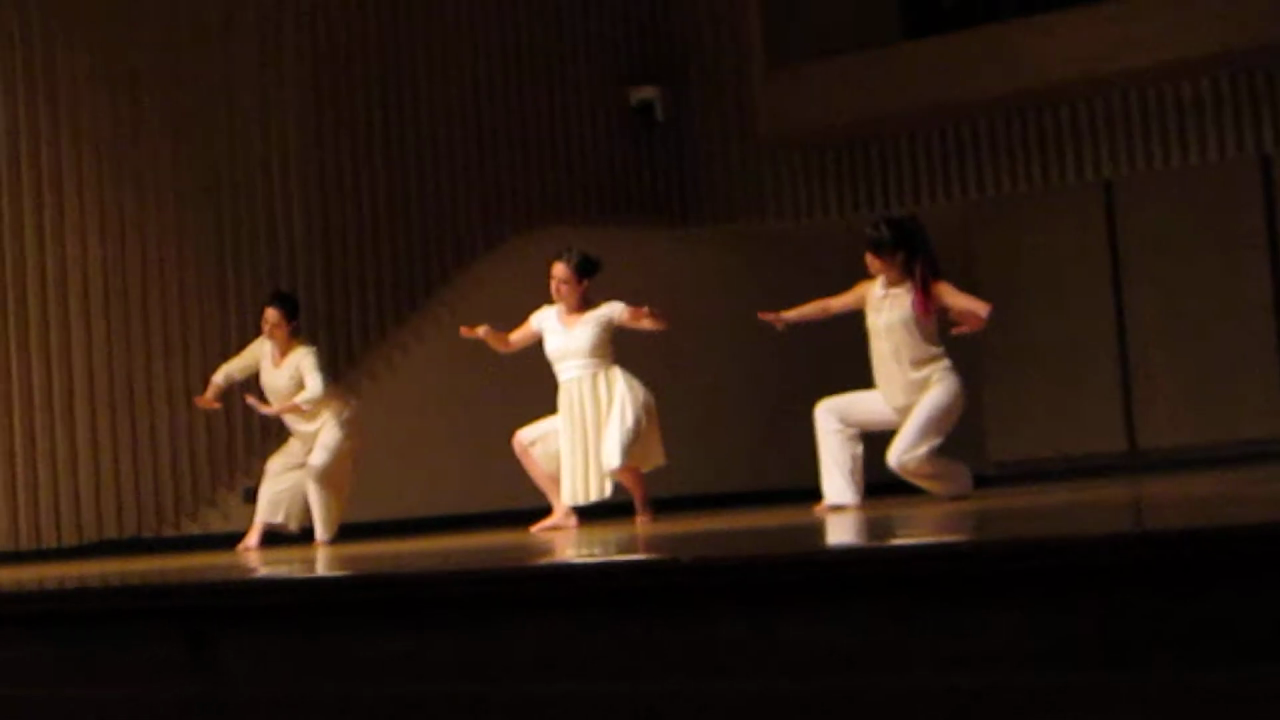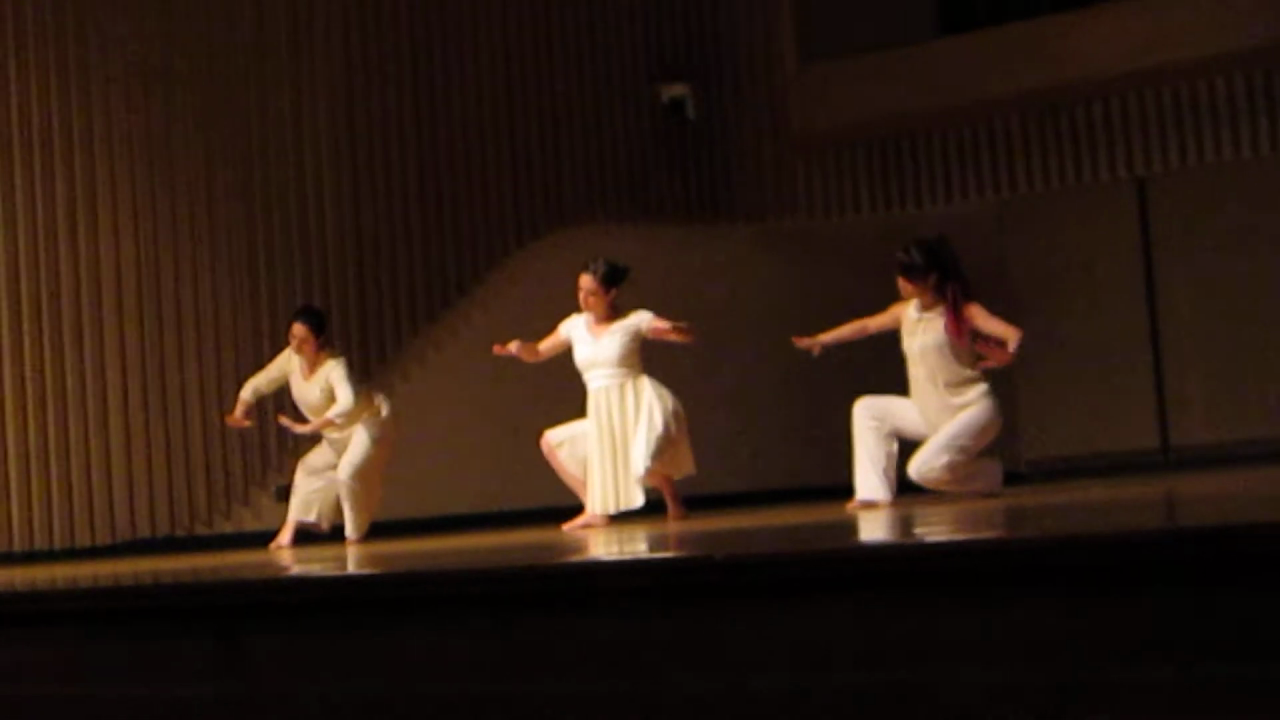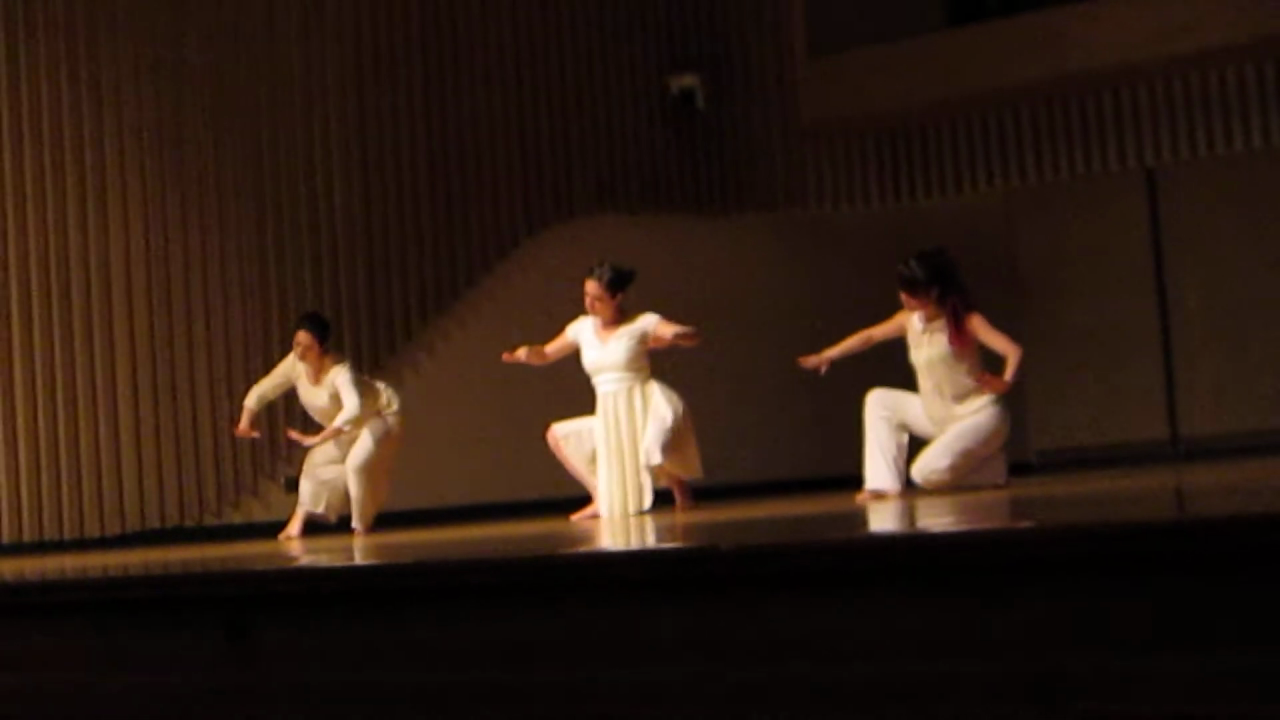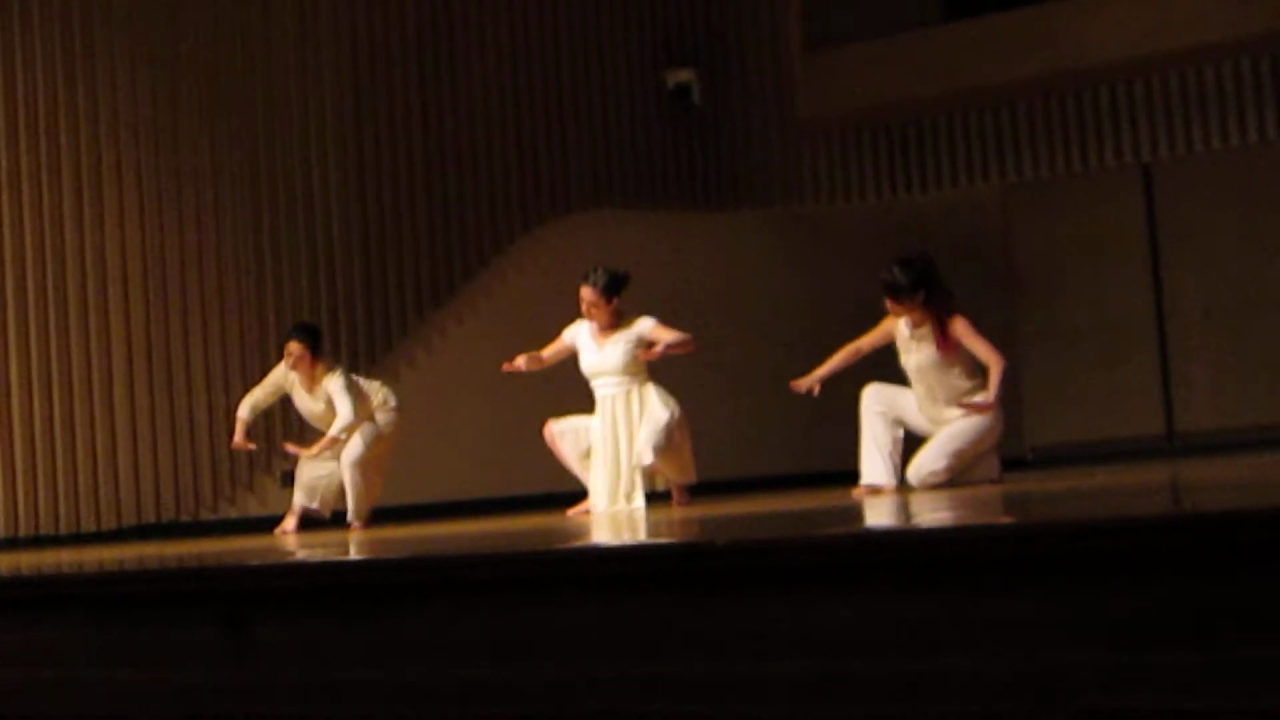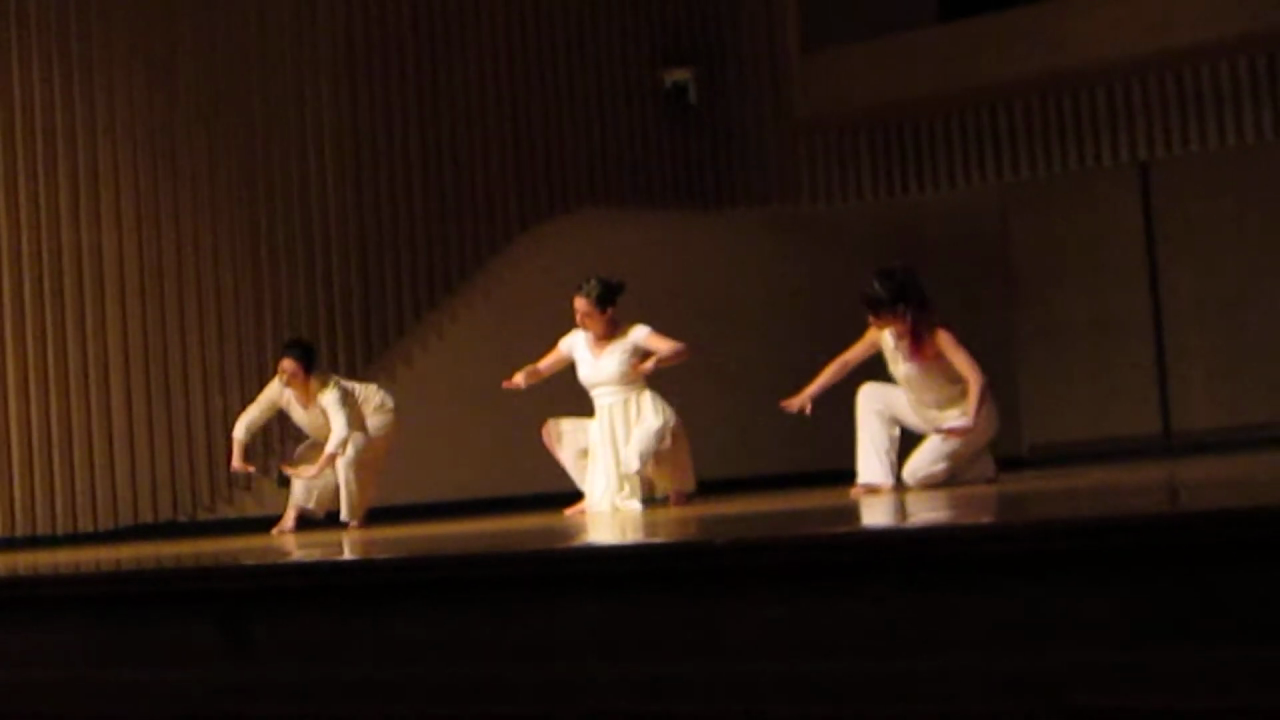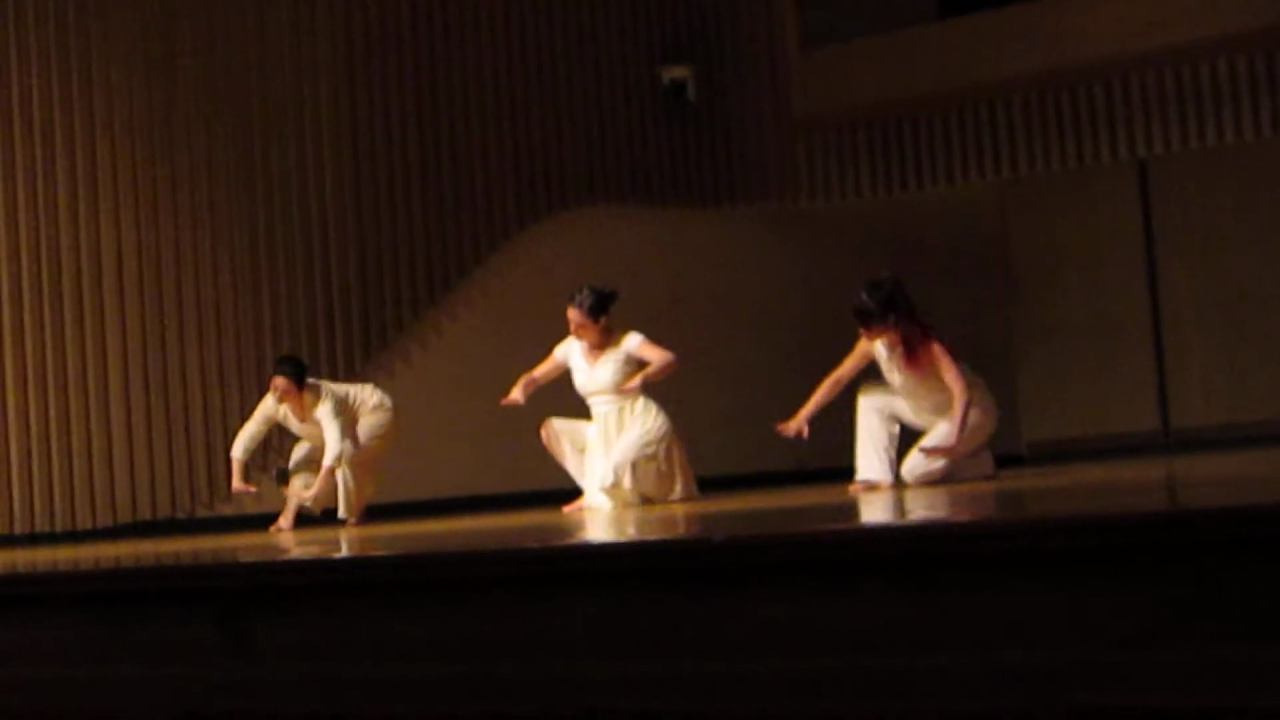
dt=0.4s
person 1, frame 1
left shoulder: (606, 311)
right shoulder: (546, 316)
left elbow: (660, 325)
right elbow: (507, 344)
left wrist: (645, 315)
right wrist: (486, 333)
left hip: (611, 397)
right hip: (575, 408)
left knee: (614, 459)
right knee: (523, 441)
left ankle: (642, 506)
right ankle: (563, 511)
person 1, frame 2
left shoulder: (634, 320)
right shoulder: (575, 325)
left elbow: (687, 335)
right elbow: (537, 353)
left wrist: (669, 329)
right wrist: (518, 347)
left hip: (640, 405)
right hip: (603, 416)
left knee: (643, 463)
right knee: (550, 442)
left ankle: (673, 502)
right ankle: (594, 510)
person 1, frame 3
left shoulder: (642, 323)
right shoulder: (582, 327)
left elbow: (693, 336)
right elbow: (545, 355)
left wrist: (672, 338)
right wrist: (526, 352)
left hip: (646, 407)
right hip: (610, 417)
left knee: (653, 452)
right knee: (556, 434)
left ankle: (681, 491)
right ankle: (601, 499)
person 1, frame 4
left shoulder: (638, 326)
right shoulder: (579, 331)
left elbow: (687, 341)
right elbow: (542, 359)
left wrist: (663, 348)
right wrist: (525, 360)
left hip: (644, 409)
right hip: (608, 419)
left knee: (647, 452)
right knee: (553, 430)
left ankle: (677, 486)
right ankle: (598, 493)
person 1, frame 5
left shoulder: (634, 334)
right shoulder: (575, 340)
left elbow: (680, 350)
right elbow: (540, 370)
left wrist: (654, 361)
right wrist: (523, 375)
left hip: (642, 416)
right hip: (606, 426)
left knee: (638, 458)
right knee: (552, 430)
left ankle: (674, 490)
right ankle: (595, 493)
person 1, frame 6
left shoulder: (627, 342)
right shoulder: (571, 348)
left elbow: (669, 360)
right elbow: (534, 377)
left wrist: (642, 378)
right wrist: (520, 388)
left hip: (640, 423)
right hip: (603, 430)
left knee: (616, 471)
right knee: (550, 429)
left ankle: (664, 489)
right ankle: (593, 491)
person 2, frame 1
left shoulder: (930, 289)
right shoulder: (869, 290)
left elbow: (983, 308)
right elbow: (829, 305)
left wrist: (978, 322)
right wrist: (785, 317)
left hip: (936, 387)
right hip: (895, 398)
left knee: (902, 457)
right knee: (828, 411)
left ankle: (958, 483)
right ankle: (842, 495)
person 2, frame 2
left shoulder: (964, 311)
right shoulder: (904, 311)
left elbow: (1013, 333)
right elbow: (866, 325)
left wrist: (1008, 354)
right wrist: (820, 339)
left hip: (972, 409)
right hip: (930, 414)
left knee: (923, 469)
right knee: (867, 409)
left ankle: (988, 474)
right ankle: (875, 493)
person 2, frame 3
left shoulder: (967, 321)
right shoulder: (908, 320)
left elbow: (1013, 350)
right elbow: (870, 336)
left wrist: (1006, 381)
right wrist: (826, 355)
left hip: (979, 414)
left knee: (926, 474)
right knee: (879, 399)
left ankle: (989, 466)
right ankle: (884, 482)
person 2, frame 4
left shoulder: (952, 324)
right shoulder: (895, 325)
left elbow: (996, 360)
right elbow: (858, 348)
left wrist: (990, 401)
right wrist: (816, 376)
left hip: (971, 415)
right hip: (931, 413)
left knee: (921, 475)
right knee: (874, 395)
left ankle: (981, 462)
right ankle: (880, 478)
person 2, frame 5
left shoulder: (936, 336)
right shoulder: (880, 334)
left elbow: (975, 376)
right elbow: (845, 361)
left wrist: (970, 423)
right wrist: (807, 394)
left hip: (963, 414)
left knee: (916, 475)
right knee: (870, 394)
left ankle: (977, 464)
right ankle: (877, 477)
person 2, frame 6
left shoulder: (927, 344)
right shoulder: (872, 344)
left elbow: (961, 390)
right elbow: (838, 378)
left wrist: (953, 440)
right wrist: (802, 417)
left hip: (970, 411)
left knee: (914, 473)
right knee: (870, 396)
left ankle: (976, 462)
right ankle: (876, 475)
person 3, frame 1
left shoulder: (304, 355)
right shoulder: (263, 347)
left elbow: (315, 392)
right elbow: (231, 370)
left wrist: (273, 410)
right wrist: (210, 395)
left hip: (332, 420)
right hip: (304, 432)
left knee: (317, 471)
right knee: (276, 469)
left ankle: (325, 538)
right ankle: (257, 531)
person 3, frame 2
left shoulder: (334, 366)
right shoulder: (290, 358)
left elbow: (346, 404)
right elbow: (258, 383)
left wrist: (308, 428)
right wrist: (240, 412)
left hip: (368, 421)
right hip: (338, 435)
left knee: (348, 472)
right knee: (309, 469)
left ankle: (355, 536)
right ankle: (289, 529)
person 3, frame 3
left shoulder: (339, 371)
right shoulder: (294, 363)
left elbow: (353, 409)
right elbow: (262, 390)
left wrist: (317, 439)
right wrist: (245, 422)
left hip: (380, 414)
left knee: (357, 463)
right knee: (316, 462)
left ankle: (363, 527)
right ankle: (299, 520)
person 3, frame 4
left shoulder: (332, 377)
right shoulder: (286, 372)
left elbow: (346, 417)
right elbow: (254, 399)
left wrist: (315, 450)
right wrist: (239, 434)
left hip: (377, 411)
right hip: (348, 426)
left knee: (352, 458)
right knee: (312, 462)
left ankle: (360, 520)
right ankle: (294, 515)
person 3, frame 5
left shoulder: (327, 390)
right shoulder: (279, 388)
left elbow: (341, 432)
right elbow: (247, 420)
left wrist: (315, 470)
right wrist: (237, 458)
left hip: (374, 413)
right hip: (346, 422)
left knee: (347, 457)
right knee: (305, 459)
left ankle: (356, 519)
right ankle: (291, 516)
person 3, frame 6
left shoulder: (322, 401)
right shoulder: (272, 403)
left elbow: (335, 447)
right elbow: (246, 437)
left wrist: (313, 490)
right wrist: (237, 479)
left hip: (374, 411)
right hip: (346, 418)
left knee: (345, 456)
right knee: (302, 456)
left ankle: (355, 516)
right ankle: (289, 514)
